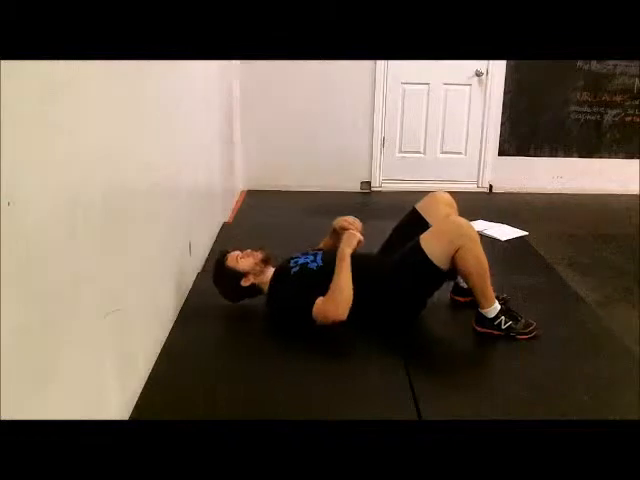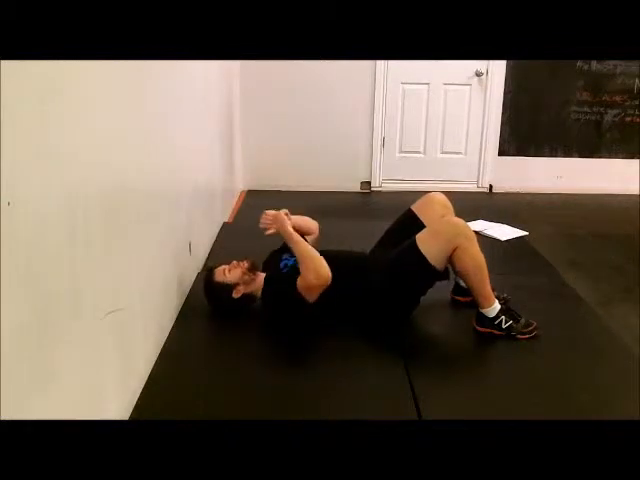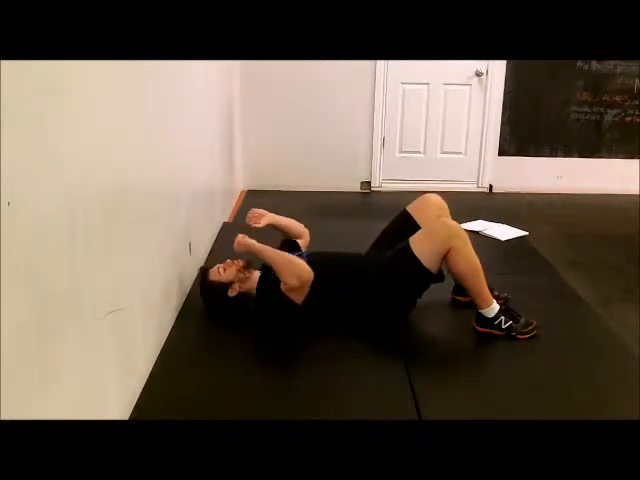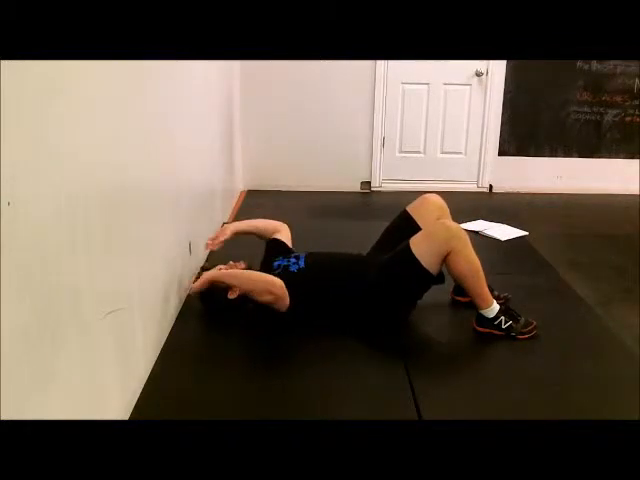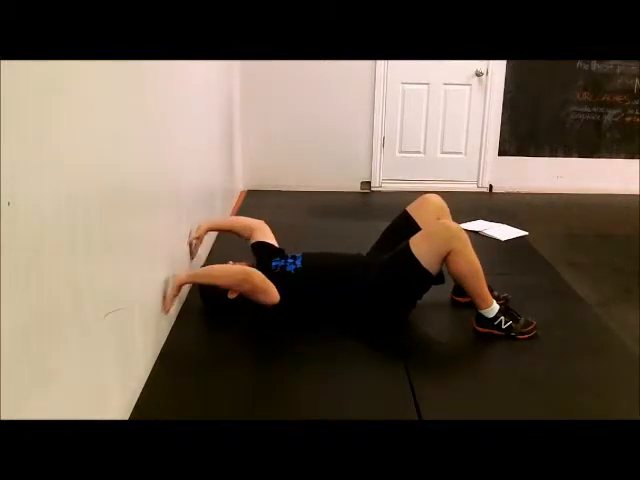
dt=0.4s
person 1, frame 1
left shoulder: (286, 269)
right shoulder: (284, 297)
right elbow: (337, 312)
left wrist: (339, 231)
right wrist: (345, 249)
left hip: (385, 263)
right hip: (394, 293)
left knee: (441, 201)
right knee: (460, 230)
left ankle: (465, 288)
right ankle: (491, 315)
person 1, frame 2
left shoulder: (274, 264)
right shoulder: (278, 297)
left elbow: (312, 229)
right elbow: (320, 279)
left wrist: (284, 220)
right wrist: (287, 231)
left hip: (378, 262)
right hip: (387, 291)
left knee: (436, 202)
right knee: (456, 230)
left ankle: (466, 287)
right ankle: (492, 314)
person 1, frame 3
left shoulder: (268, 269)
right shoulder: (270, 296)
left elbow: (302, 234)
right elbow: (303, 275)
left wrist: (270, 219)
right wrist: (251, 245)
left hip: (373, 264)
right hip: (382, 292)
left knee: (431, 203)
right knee: (449, 231)
left ankle: (468, 288)
right ankle: (491, 315)
person 1, frame 4
left shoulder: (271, 263)
right shoulder: (269, 297)
left elbow: (279, 227)
right elbow: (273, 287)
left wrist: (233, 227)
right wrist: (211, 278)
left hip: (373, 265)
right hip: (381, 293)
left knee: (431, 203)
right knee: (449, 232)
left ankle: (467, 287)
right ankle: (491, 315)
person 1, frame 5
left shoulder: (269, 264)
right shoulder: (268, 293)
left elbow: (256, 225)
right elbow: (245, 276)
left wrist: (207, 226)
right wrist: (184, 278)
left hip: (373, 265)
right hip: (381, 292)
left knee: (432, 203)
right knee: (449, 233)
left ankle: (467, 288)
right ankle: (491, 315)
